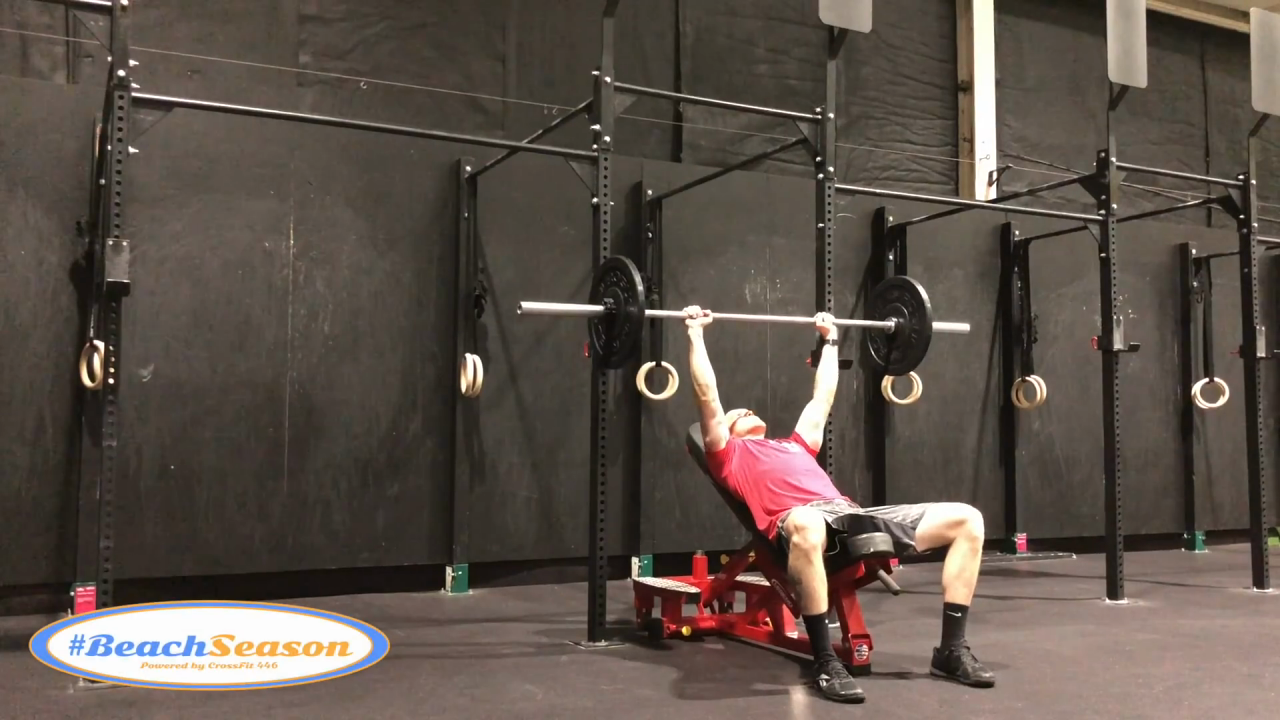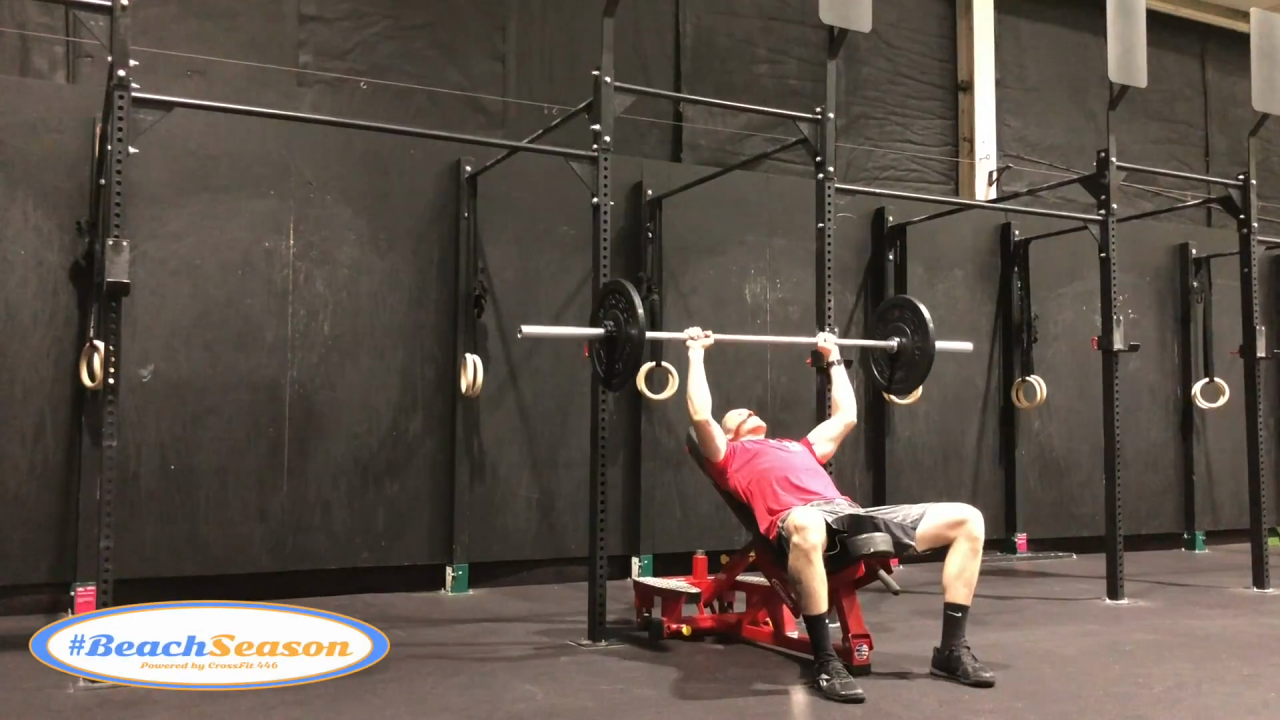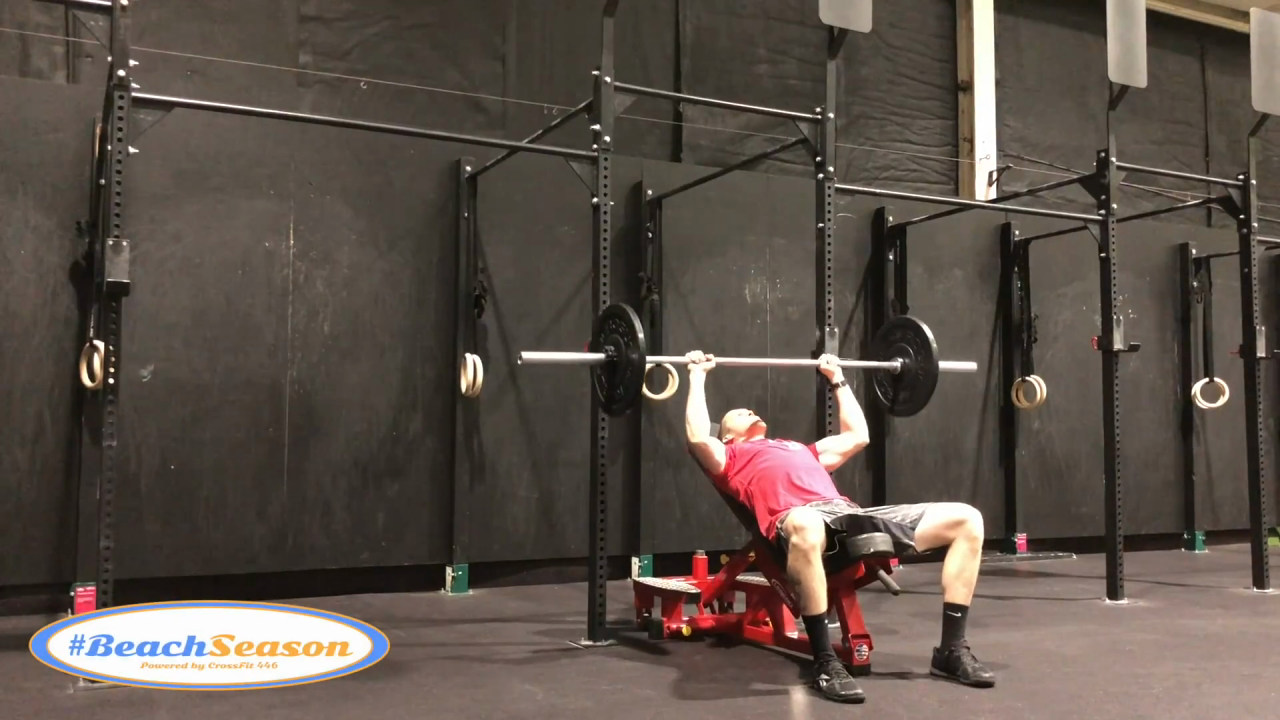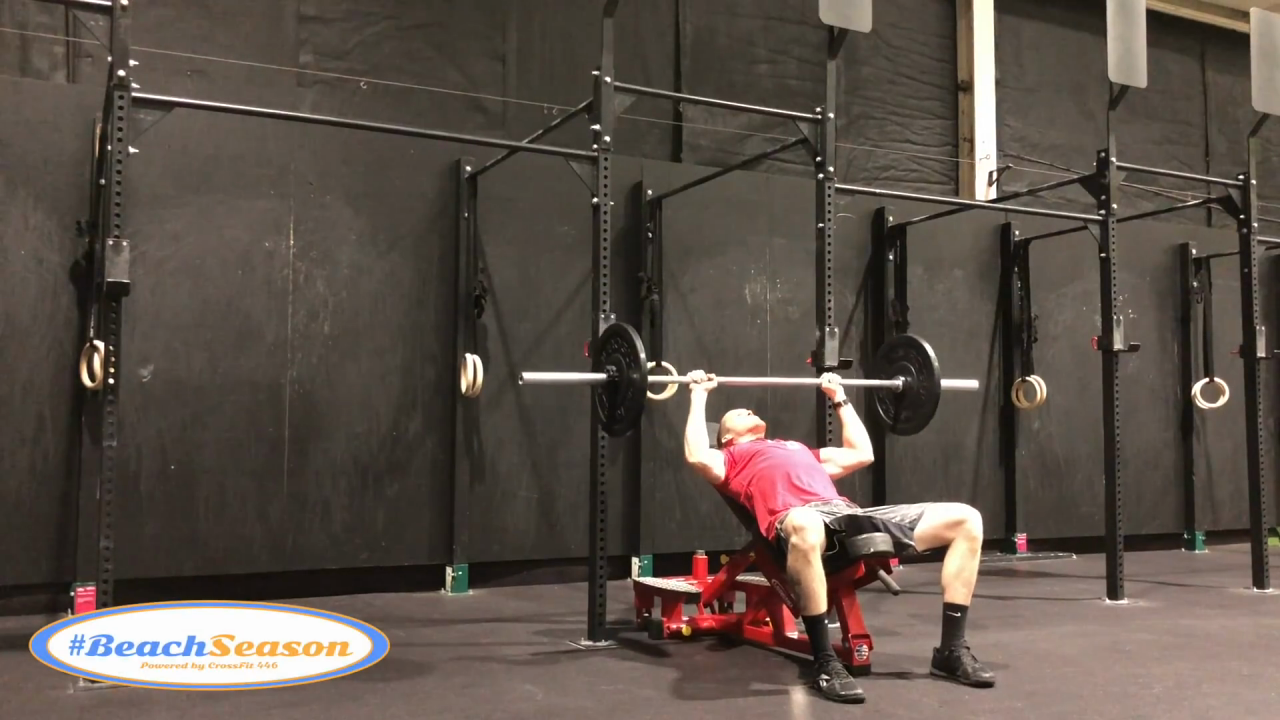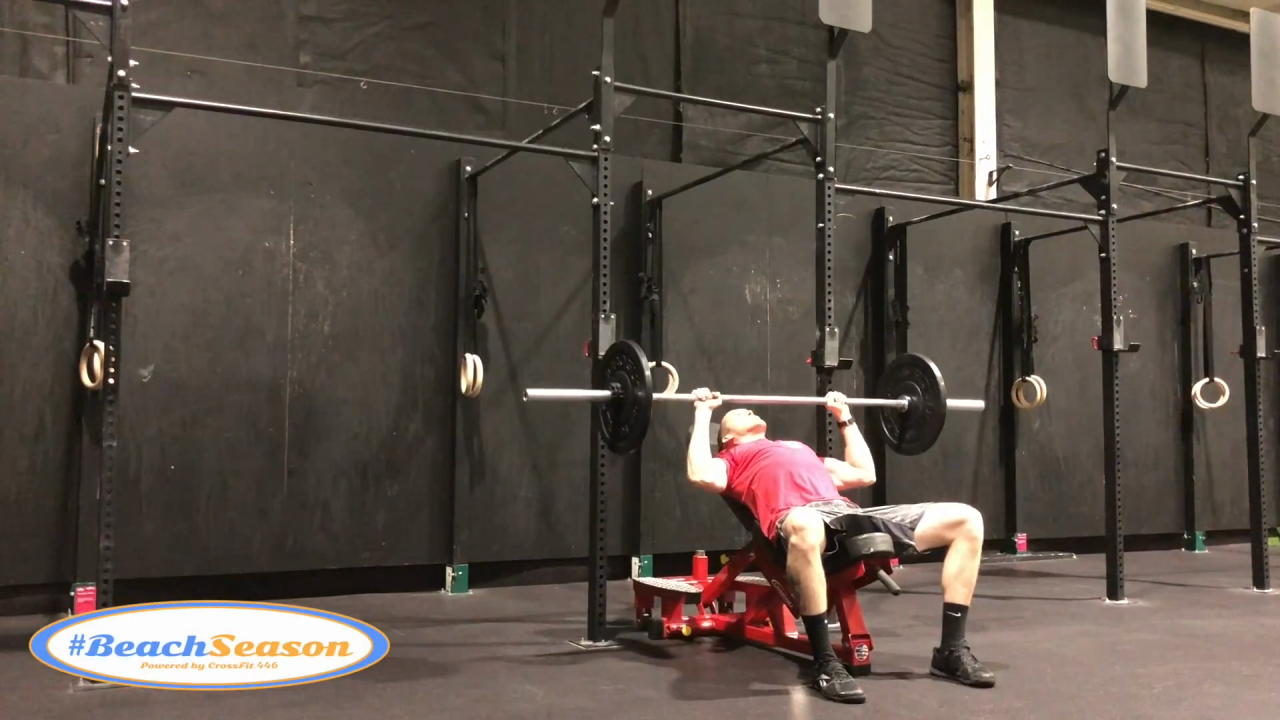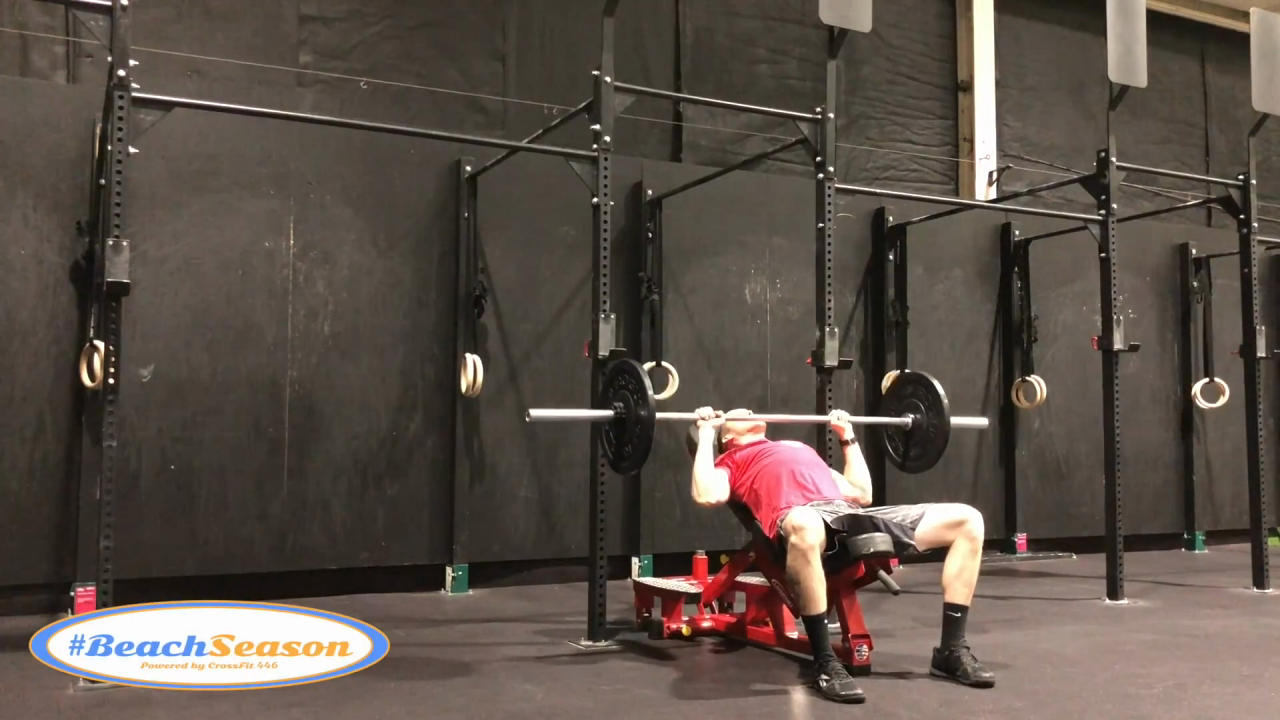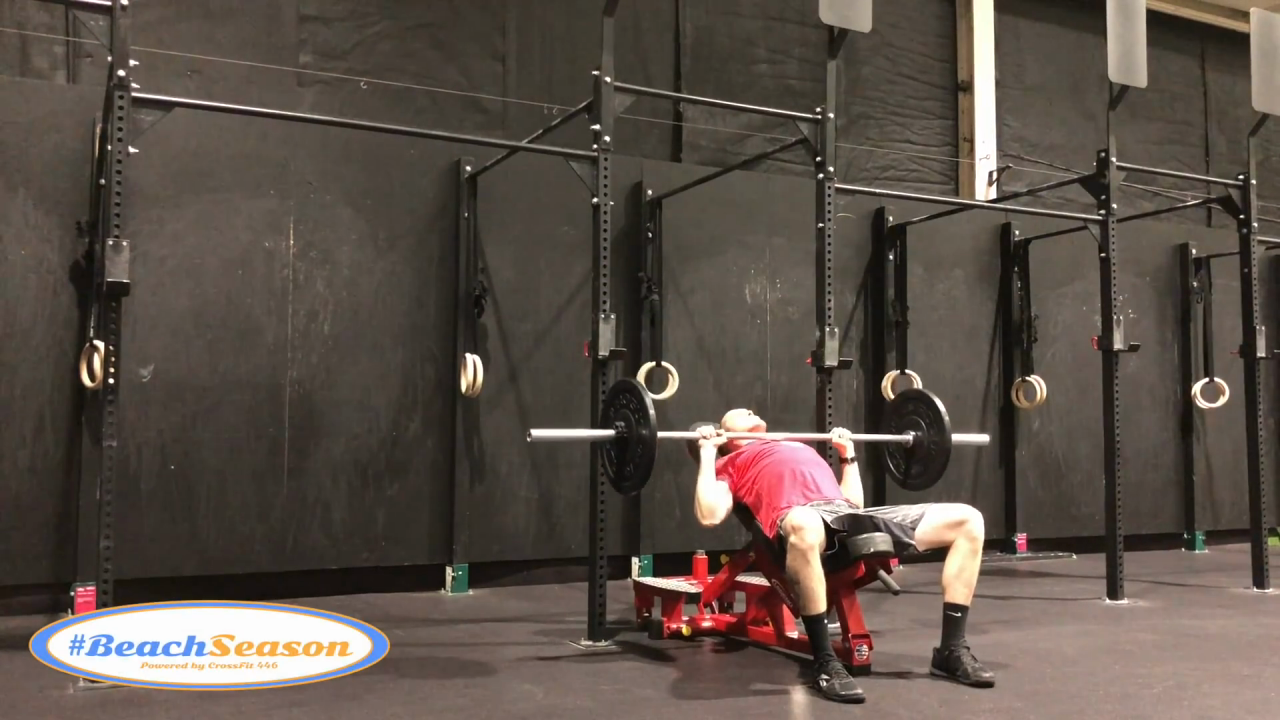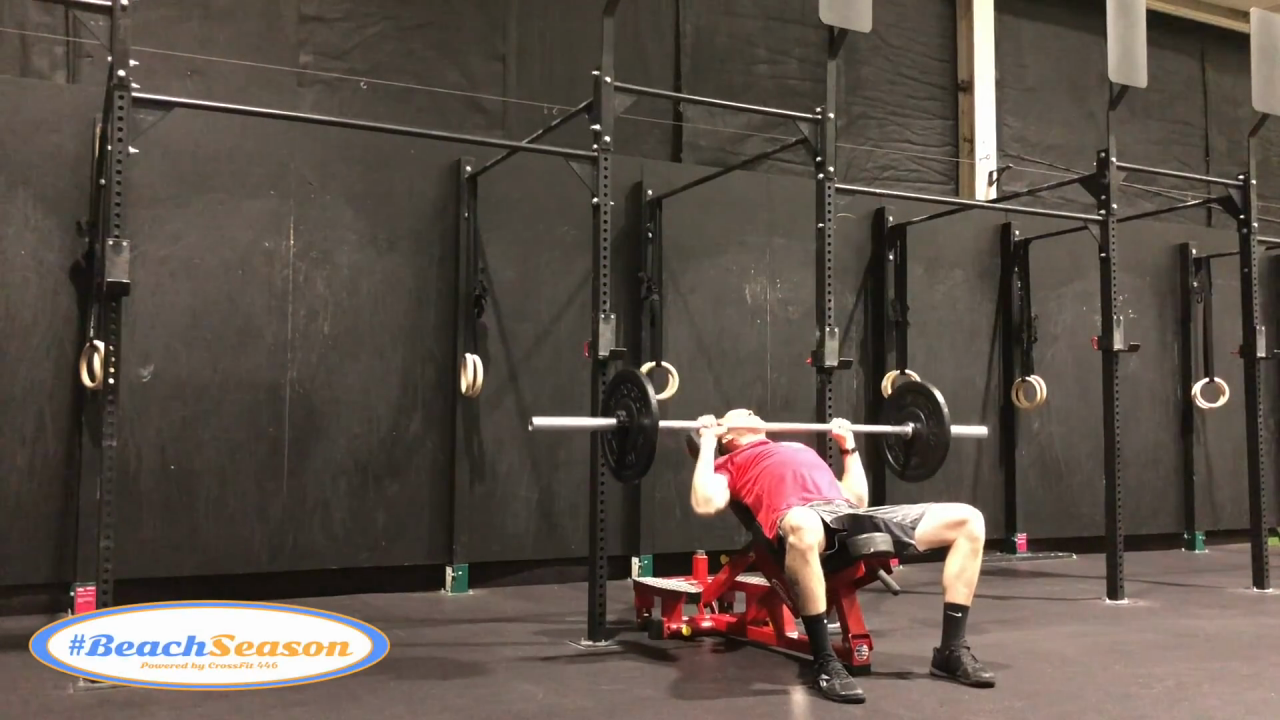
dt=0.3s
person 1, frame 1
left shoulder: (794, 445)
right shoulder: (729, 454)
left elbow: (824, 397)
right elbow: (707, 397)
left wrist: (830, 338)
right wrist: (696, 333)
left hip: (853, 515)
right hip: (803, 522)
left knee: (967, 520)
right knee: (806, 527)
left ankle: (952, 650)
right ankle: (825, 663)
person 1, frame 2
left shoulder: (798, 448)
right shoulder: (730, 457)
left elbow: (846, 416)
right elbow: (701, 416)
left wrist: (834, 359)
right wrist: (696, 353)
left hip: (853, 515)
right hip: (803, 518)
left knee: (967, 520)
right knee: (806, 527)
left ankle: (952, 650)
right ankle: (826, 662)
person 1, frame 3
left shoulder: (798, 449)
right shoulder: (729, 458)
left elbow: (858, 436)
right elbow: (698, 438)
left wrist: (837, 380)
right wrist: (698, 377)
left hip: (853, 515)
right hip: (802, 521)
left knee: (967, 520)
right knee: (805, 527)
left ankle: (951, 650)
right ankle: (825, 662)
person 1, frame 4
left shoulder: (799, 449)
right shoulder: (730, 459)
left elbow: (862, 454)
right elbow: (699, 457)
left wrist: (839, 399)
right wrist: (699, 395)
left hip: (852, 514)
right hip: (800, 519)
left knee: (966, 520)
right knee: (805, 526)
left ankle: (952, 650)
right ankle: (825, 662)
person 1, frame 5
left shoulder: (800, 448)
right shoulder: (730, 459)
left elbow: (865, 475)
right elbow: (702, 476)
left wrist: (844, 417)
right wrist: (703, 415)
left hip: (852, 514)
right hip: (803, 520)
left knee: (967, 520)
right knee: (804, 527)
left ankle: (952, 650)
right ankle: (825, 662)
person 1, frame 6
left shoulder: (801, 449)
right shoulder: (731, 461)
left elbow: (863, 494)
right elbow: (707, 496)
left wrist: (847, 436)
right wrist: (706, 433)
left hip: (852, 515)
right hip: (803, 518)
left knee: (967, 521)
right knee: (804, 525)
left ankle: (952, 651)
right ankle: (825, 663)
person 1, frame 7
left shoulder: (803, 450)
right shoulder: (730, 463)
right elbow: (709, 516)
left wrist: (847, 454)
right wrist: (707, 453)
left hip: (850, 515)
right hip: (803, 518)
left knee: (967, 521)
right knee: (804, 527)
left ankle: (952, 651)
right ankle: (825, 662)
person 1, frame 8
left shoulder: (802, 450)
right shoulder: (731, 463)
right elbow: (705, 505)
left wrist: (848, 445)
right wrist: (708, 443)
left hip: (851, 515)
right hip: (802, 518)
left knee: (968, 521)
right knee: (803, 527)
left ankle: (952, 651)
right ankle: (825, 662)
